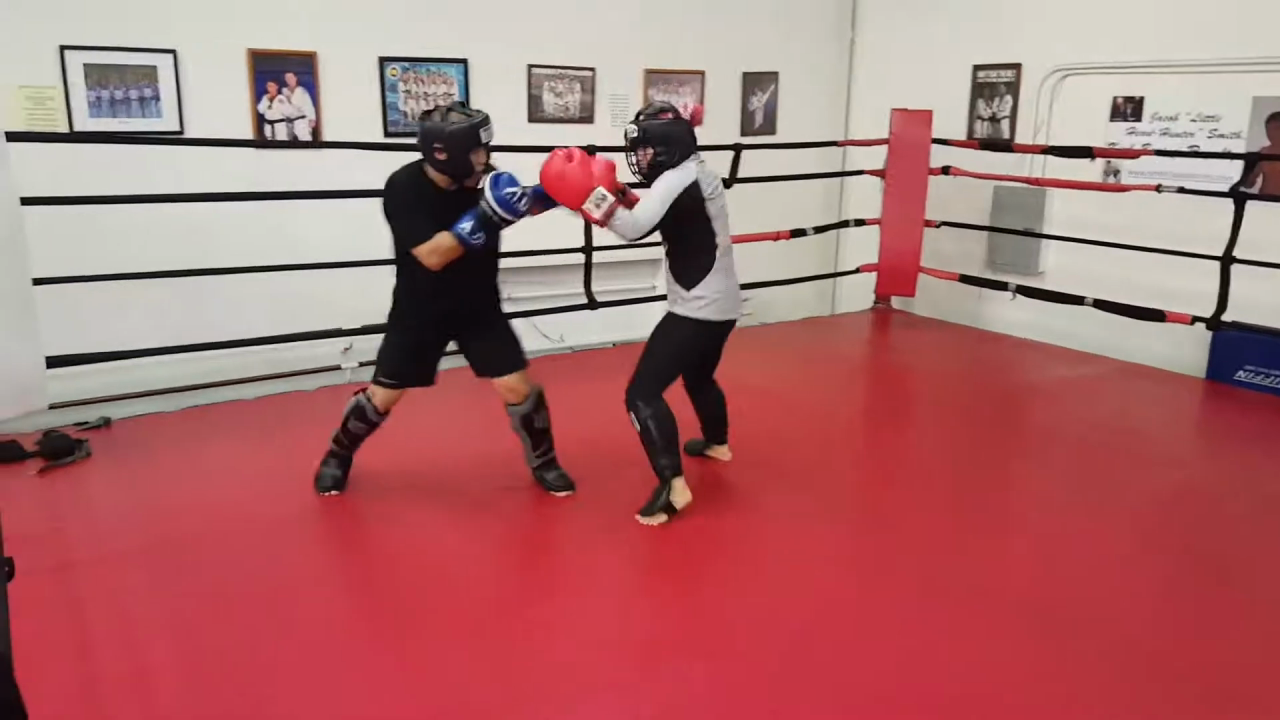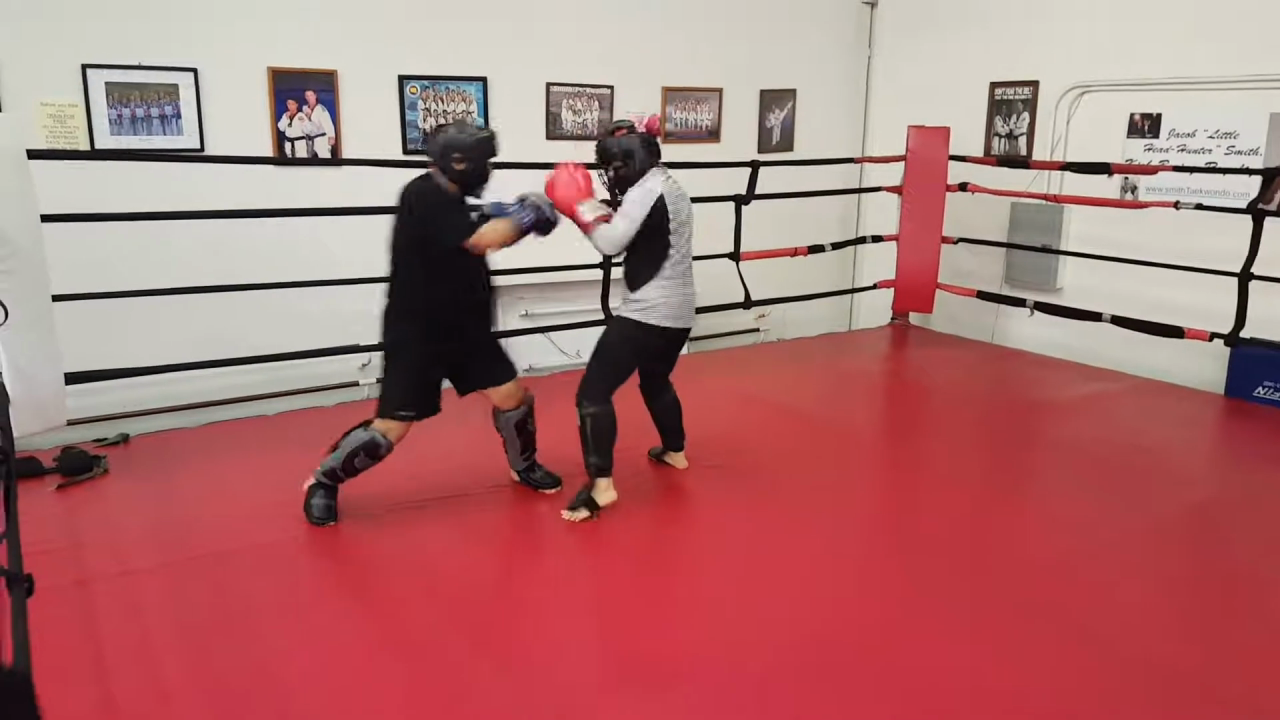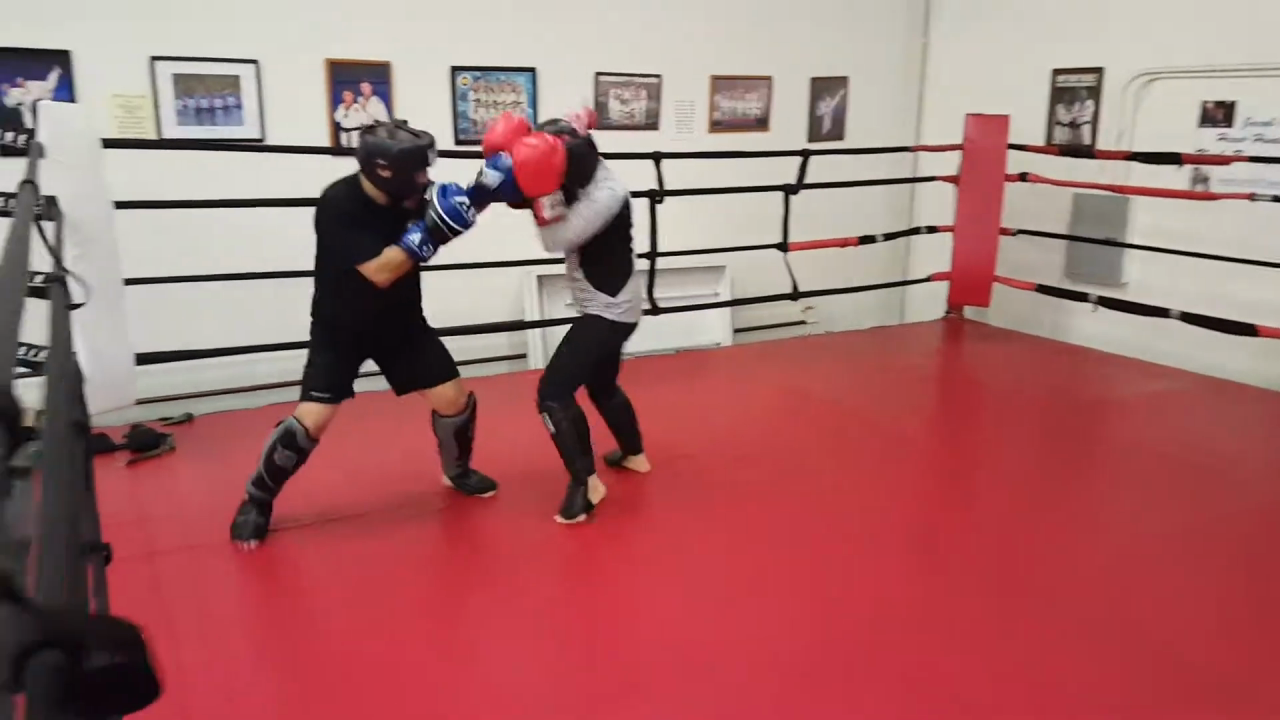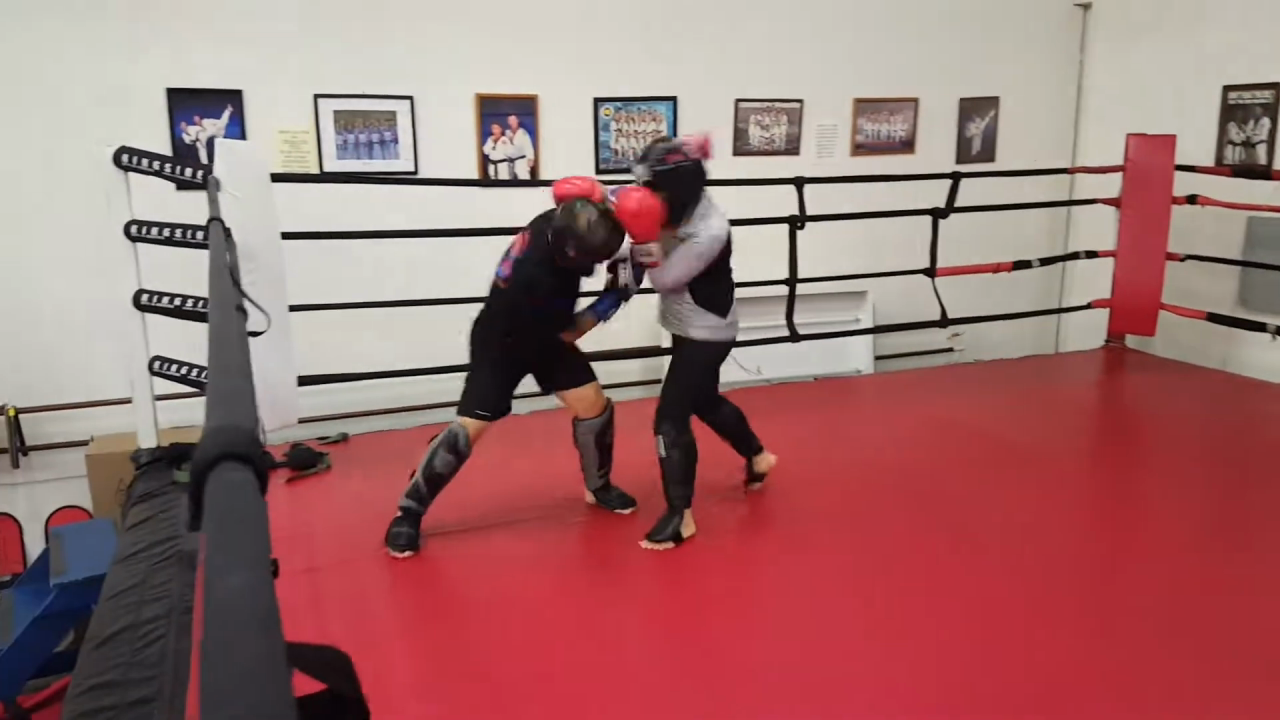
dt=1s
person 1, frame 1
left shoulder: (681, 179)
right shoulder: (696, 174)
left elbow: (633, 227)
right elbow: (650, 214)
left wrist: (589, 195)
right wrist: (620, 195)
left hip: (698, 308)
right hip: (720, 304)
left knee: (643, 393)
right knee: (698, 375)
left ankle: (672, 487)
right ankle: (717, 442)
person 1, frame 2
left shoulder: (646, 190)
right shoulder: (674, 191)
left elbow: (611, 244)
left wrist: (581, 206)
right wrist: (599, 211)
left hip: (646, 314)
right hip: (681, 314)
left knee: (593, 394)
right knee: (656, 381)
left ankle: (601, 486)
right ankle: (674, 450)
person 1, frame 3
left shoulder: (607, 193)
right shoulder: (581, 180)
left elbow: (560, 240)
right elbow: (530, 181)
left wrist: (544, 190)
right wrist: (513, 152)
left hip: (608, 311)
right hip: (609, 307)
left knee: (554, 391)
right knee: (601, 383)
left ankle: (585, 483)
right ankle: (633, 452)
person 1, frame 4
left shoulder: (711, 229)
right shoulder: (676, 205)
left elbow: (666, 278)
left wrist: (645, 237)
left hip: (705, 332)
right hip: (690, 328)
left knee: (671, 418)
right knee: (705, 400)
left ankle: (680, 516)
right ankle: (757, 457)
person 2, frame 1
left shoulder: (476, 177)
right shoulder: (403, 187)
left elbow: (519, 201)
right elbow: (432, 256)
left wrist: (551, 194)
right wrist: (480, 218)
left hip: (477, 305)
right hip: (419, 309)
left knee: (517, 388)
right knee: (381, 397)
left ankle: (544, 463)
right ankle: (338, 456)
person 2, frame 2
left shoulder: (449, 195)
right shoulder: (423, 197)
right elbow: (484, 240)
right wrist: (531, 215)
left hip: (462, 324)
right hip: (414, 331)
left knee: (513, 396)
right knee: (390, 428)
left ankle: (525, 466)
right ankle: (322, 482)
person 2, frame 3
left shoulder: (403, 192)
right shoulder: (339, 204)
left elbow: (450, 204)
right elbow: (380, 272)
left wrist: (485, 189)
right wrist: (430, 232)
left hip: (400, 320)
right hip: (341, 326)
left knee: (455, 400)
right knee: (311, 420)
left ankle: (457, 471)
right ankle: (257, 499)
person 2, frame 4
left shoulder: (557, 224)
right shoulder: (535, 278)
right elbow: (569, 331)
left wrist: (616, 207)
right wrist: (616, 296)
left hip: (549, 334)
right hip: (501, 344)
left knee: (593, 405)
right knee: (469, 428)
left ankle: (599, 486)
right ankle: (409, 512)
